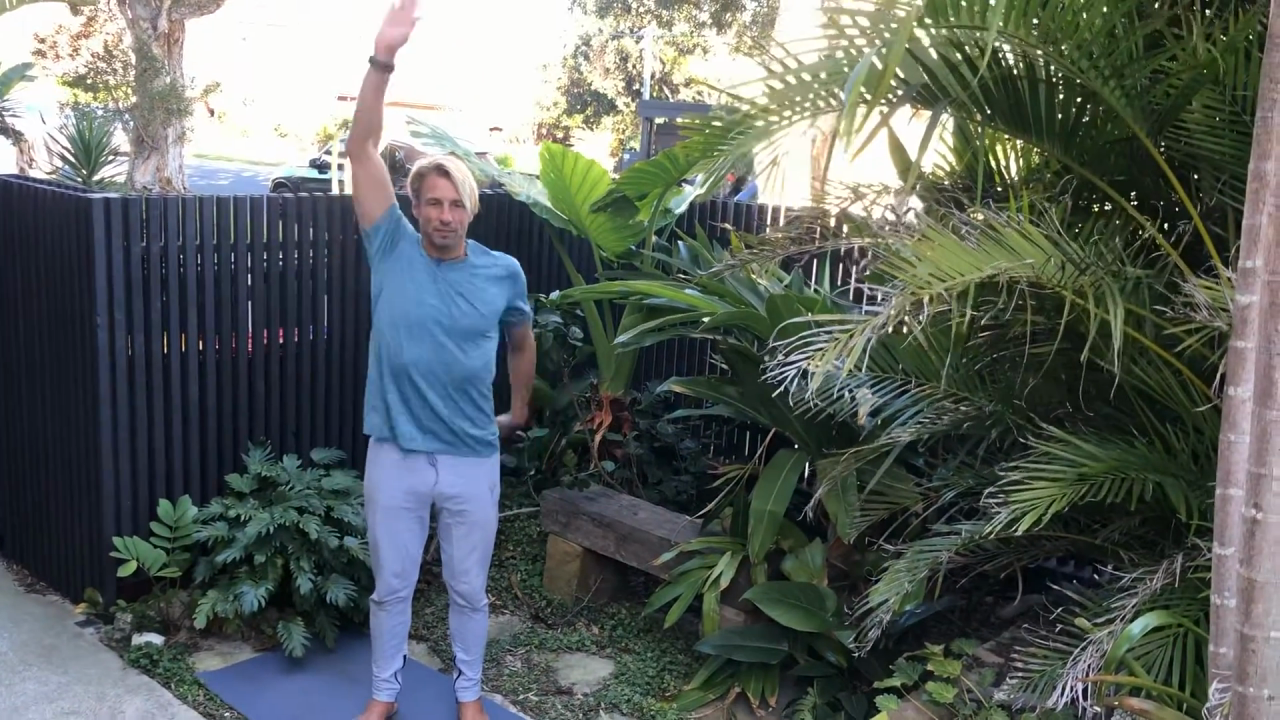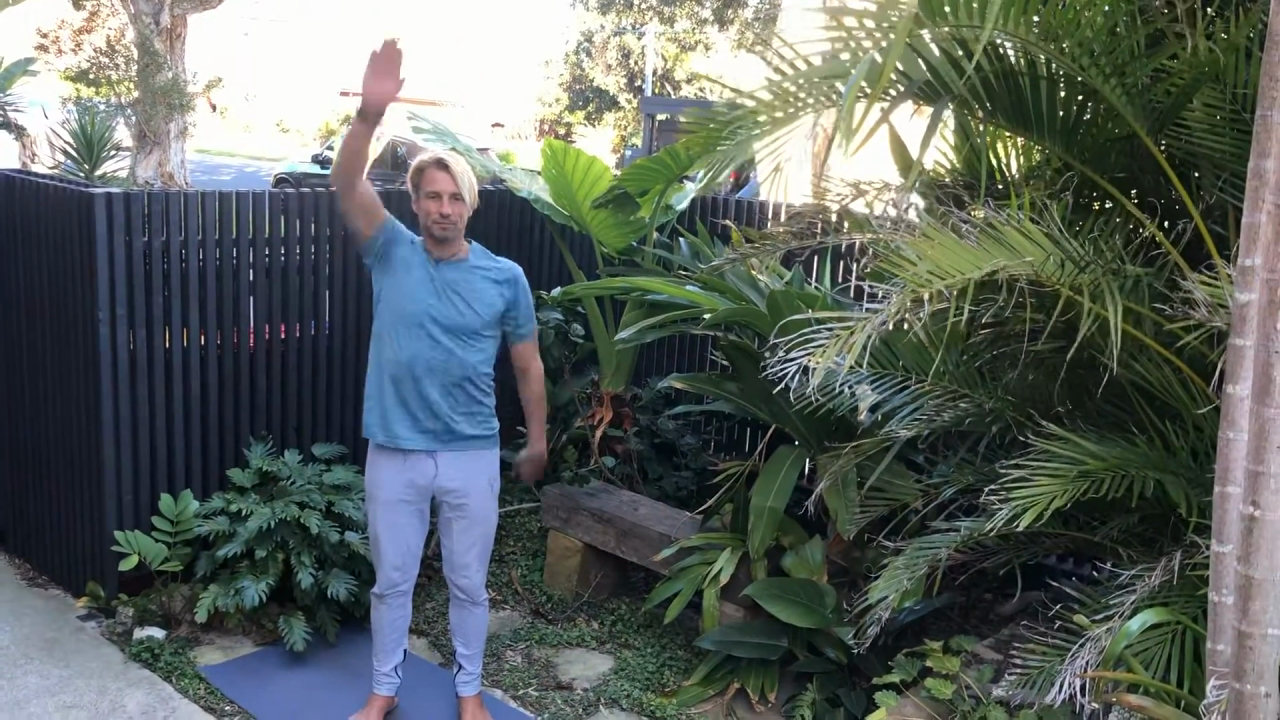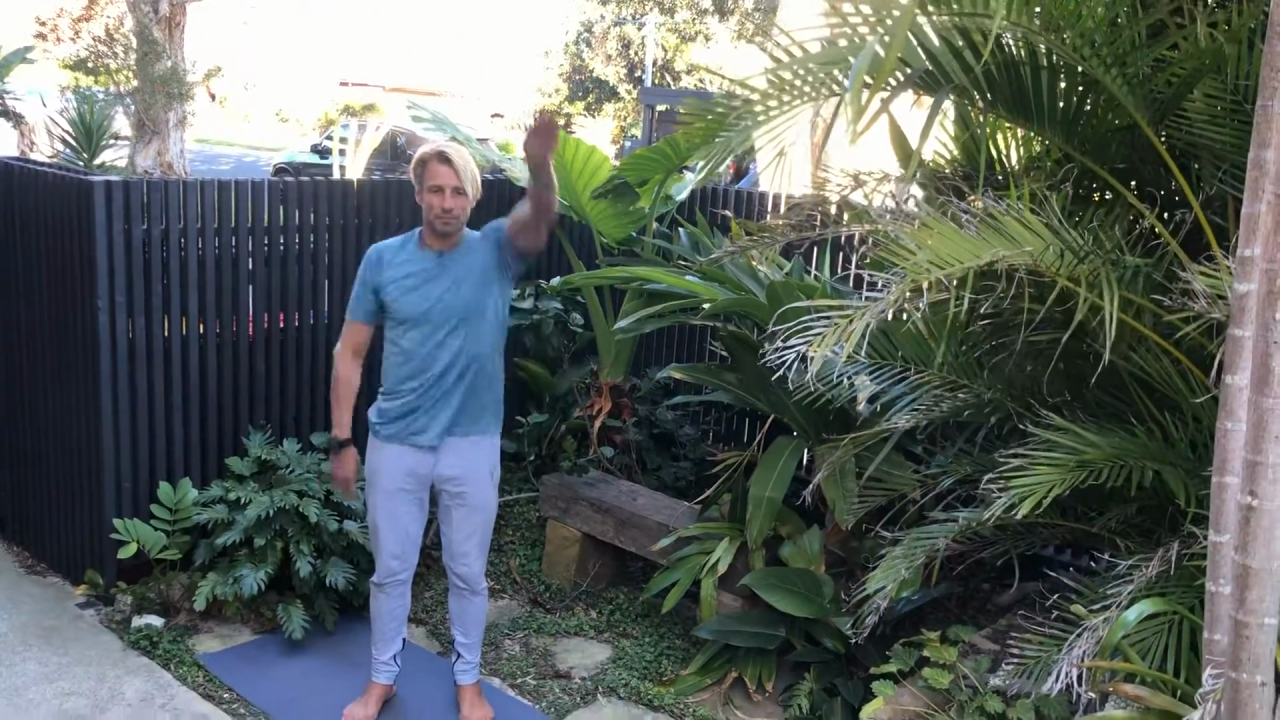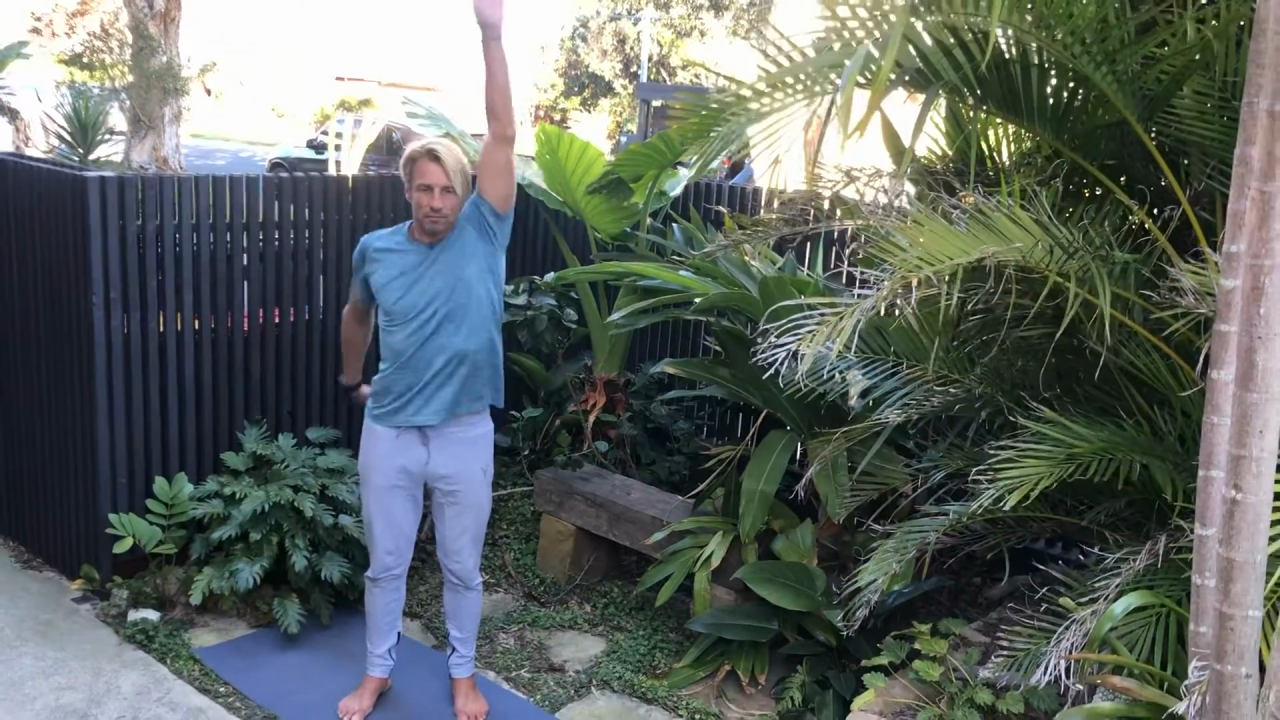
dt=0.4s
person 1, frame 1
left shoulder: (504, 272)
right shoulder: (392, 250)
left elbow: (521, 349)
right elbow: (362, 153)
left wrist: (519, 410)
right wrist: (384, 58)
left hip: (473, 463)
right hip: (395, 458)
left knee: (468, 591)
right knee: (391, 588)
person 1, frame 2
left shoulder: (504, 276)
right shoulder: (391, 253)
left elbow: (528, 366)
right elbow: (346, 185)
left wrist: (538, 441)
right wrist: (371, 109)
left hip: (472, 456)
right hip: (395, 452)
left knee: (468, 585)
right knee: (392, 581)
person 1, frame 3
left shoulder: (497, 250)
right shoulder: (383, 259)
left elbow: (538, 219)
right elbow: (349, 352)
left wrist: (539, 164)
right wrist: (342, 439)
left hip: (471, 445)
right hip: (395, 444)
left knee: (467, 574)
right knee: (391, 570)
person 1, frame 4
left shoulder: (484, 235)
right shoulder: (374, 249)
left elbow: (503, 137)
right elbow: (356, 317)
right wrist: (351, 380)
left hip: (464, 435)
right hip: (388, 433)
left knee: (462, 568)
right knee: (385, 566)
